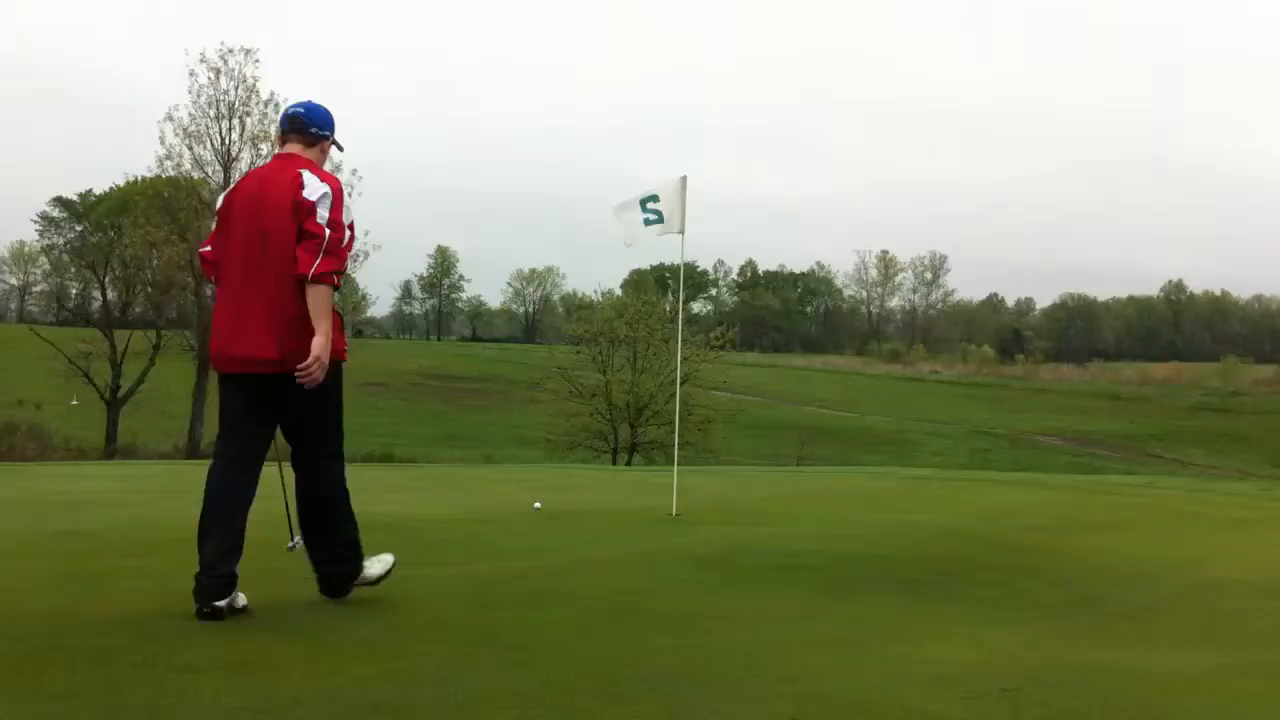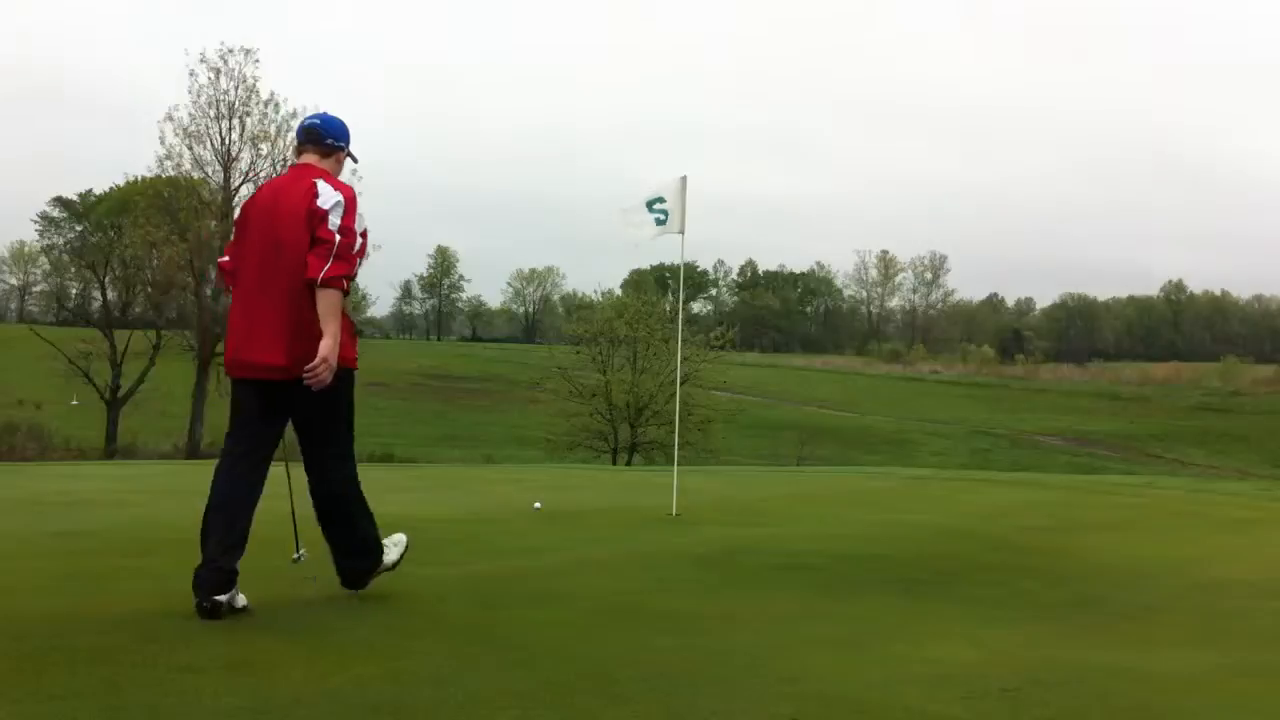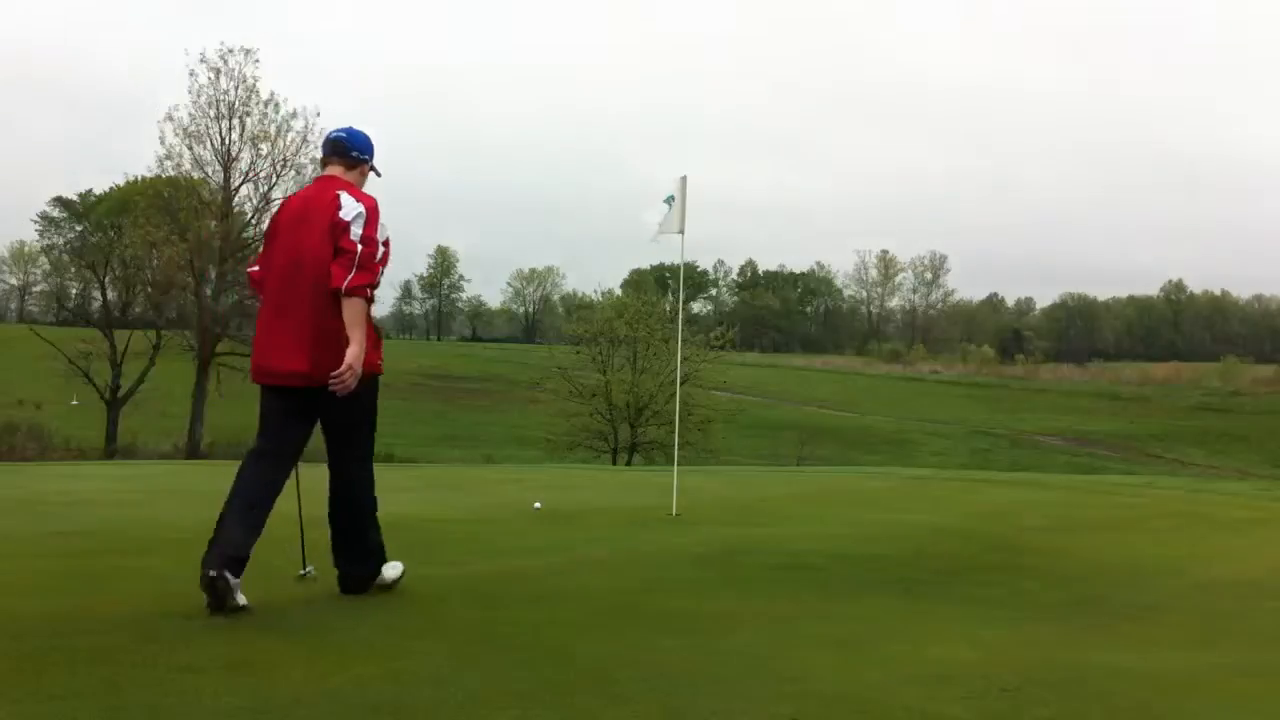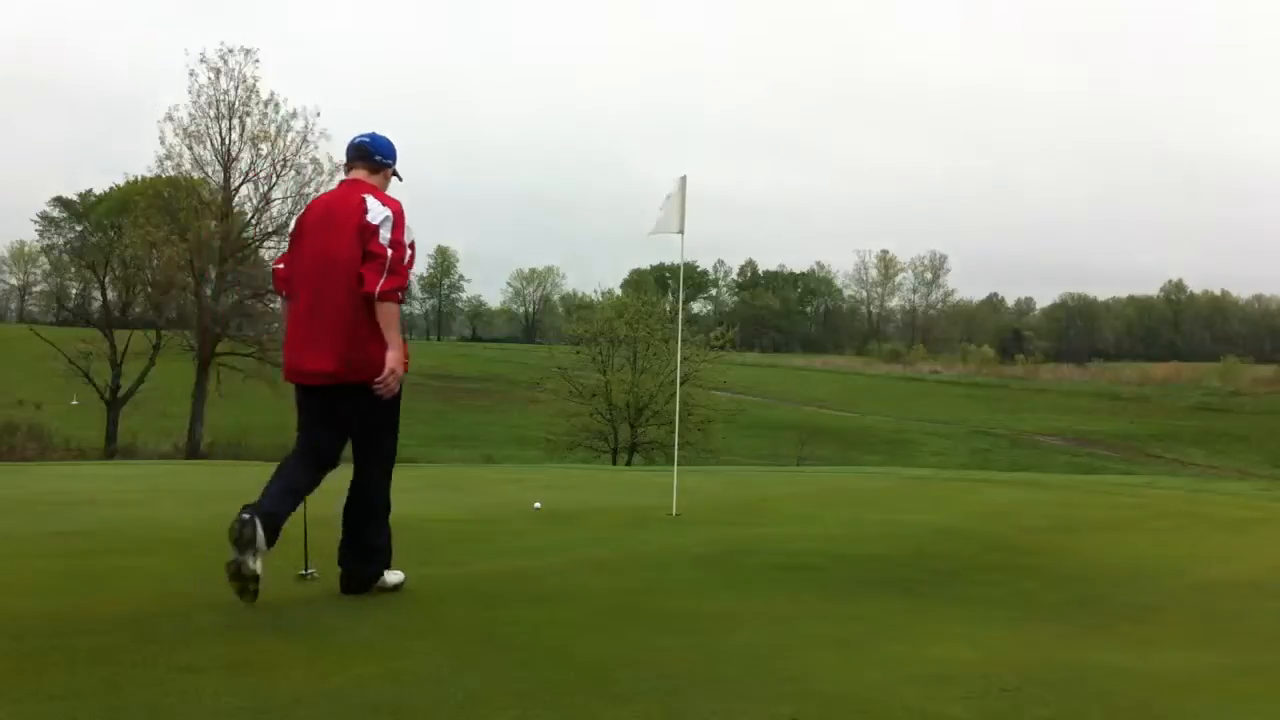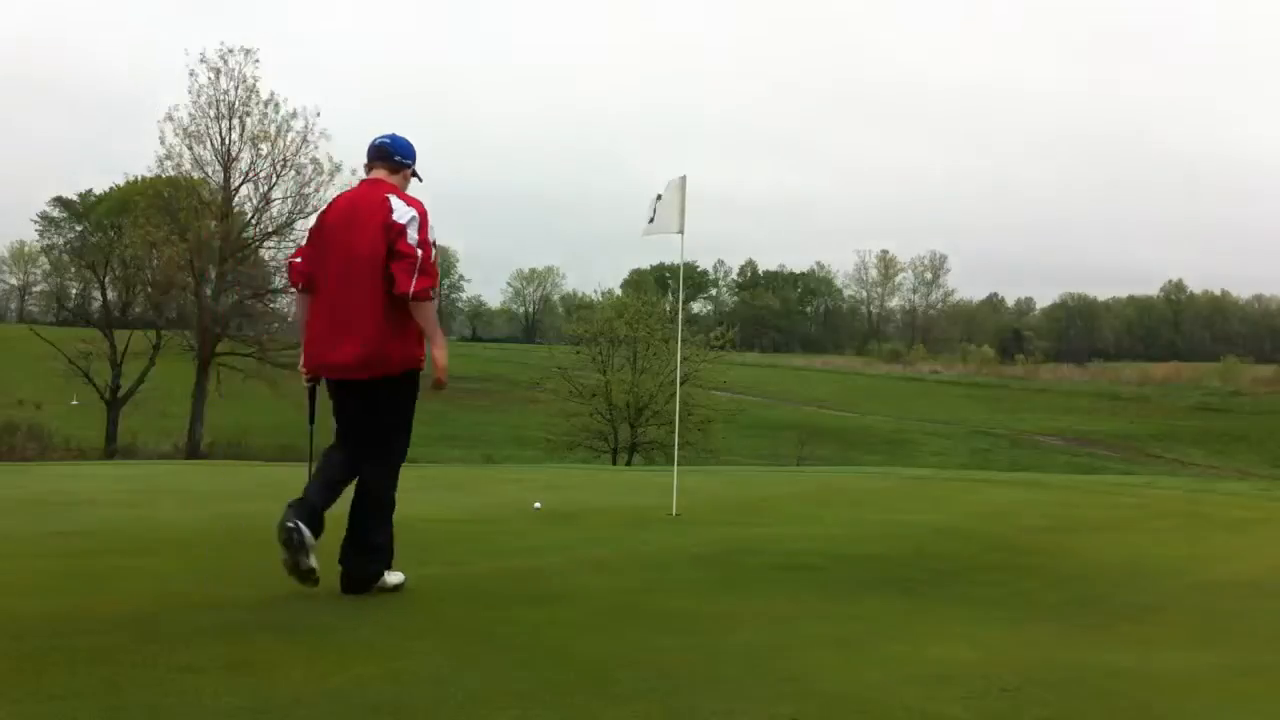
dt=0.1s
person 1, frame 1
left shoulder: (240, 188)
right shoulder: (320, 186)
left elbow: (215, 266)
right elbow: (320, 265)
right wrist: (321, 335)
left hip: (238, 347)
right hip: (300, 347)
left knee: (234, 458)
right knee: (320, 461)
left ankle: (214, 585)
right ankle: (341, 569)
person 1, frame 2
left shoulder: (258, 197)
right shoulder: (334, 194)
left elbow: (234, 274)
right elbow: (330, 270)
right wrist: (331, 337)
left hip: (252, 351)
right hip: (312, 353)
left knee: (242, 459)
right knee: (331, 461)
left ankle: (215, 582)
right ankle: (360, 560)
person 1, frame 3
left shoulder: (285, 208)
right shoulder: (356, 205)
left elbow: (264, 285)
right elbow: (352, 280)
right wrist: (357, 344)
left hip: (280, 356)
right hip: (336, 357)
left knee: (268, 458)
right knee: (352, 463)
left ankle: (224, 563)
right ankle: (362, 568)
person 1, frame 4
left shoulder: (310, 210)
right shoulder: (383, 209)
left elbow: (288, 286)
right elbow: (385, 284)
left wrist: (303, 346)
right wrist: (395, 348)
left hip: (309, 355)
right hip: (367, 359)
left knee: (312, 454)
right knee: (374, 463)
left ankle: (258, 521)
right ankle: (365, 569)
person 1, frame 5
left shoulder: (331, 209)
right shoulder: (404, 210)
left elbow: (303, 282)
right elbow: (415, 284)
left wrist: (308, 349)
right wrist: (436, 345)
left hip: (333, 352)
right hip: (387, 354)
left knee: (349, 446)
right knee: (383, 456)
left ankle: (304, 516)
right ankle: (365, 568)
